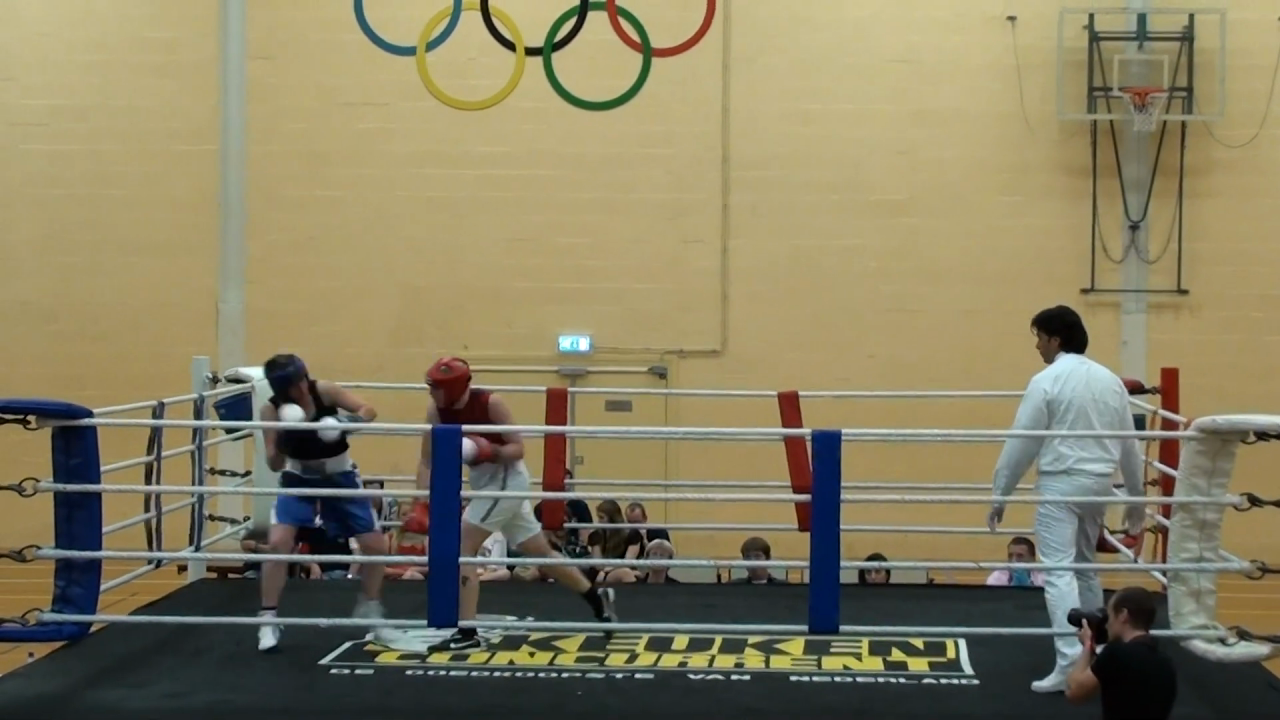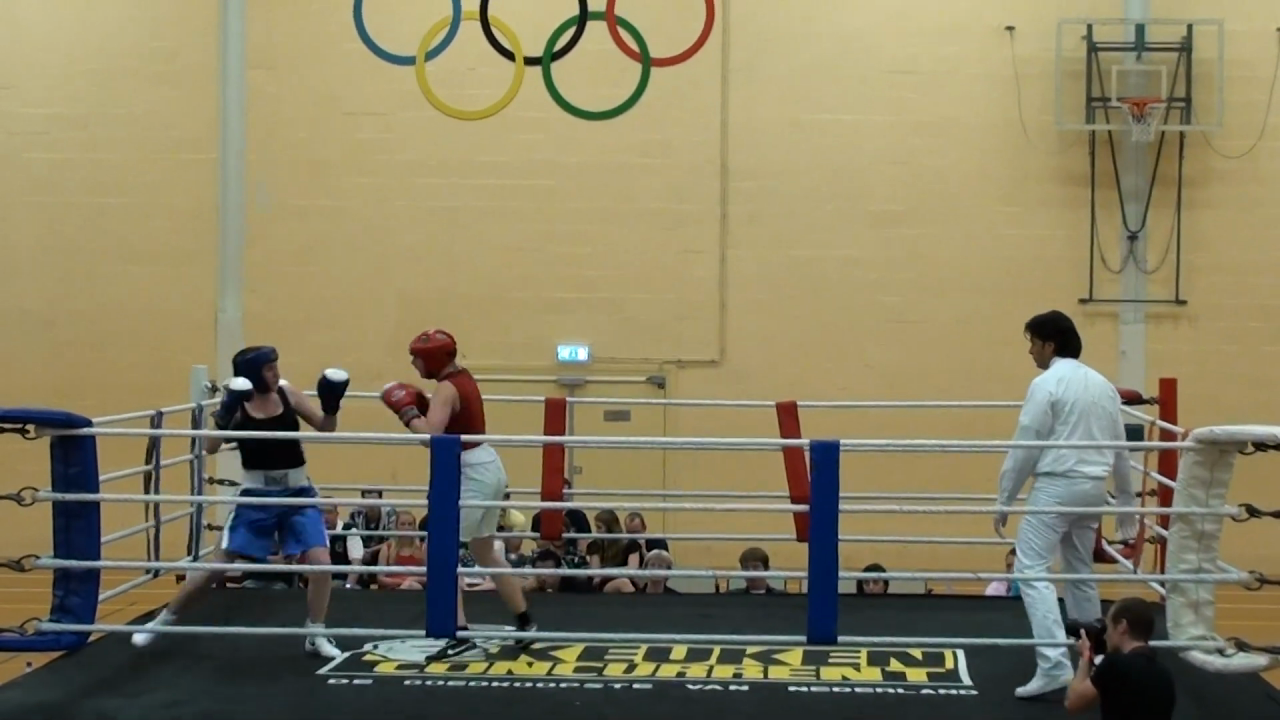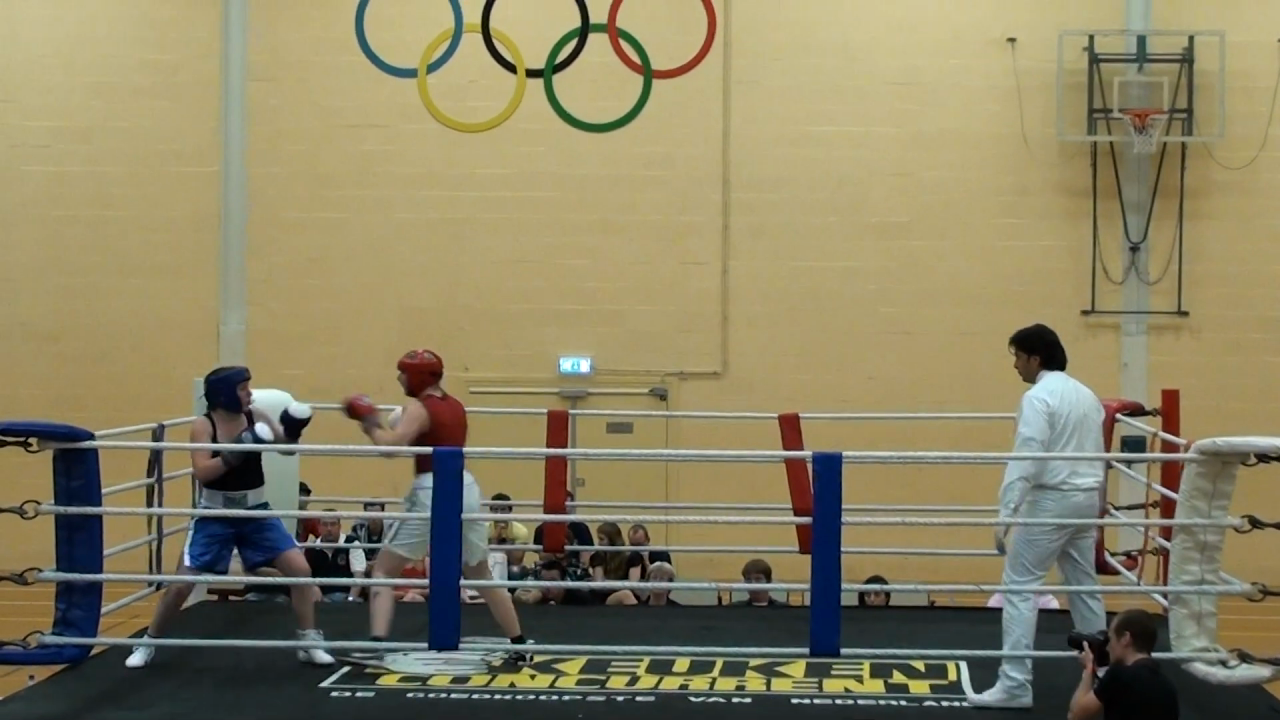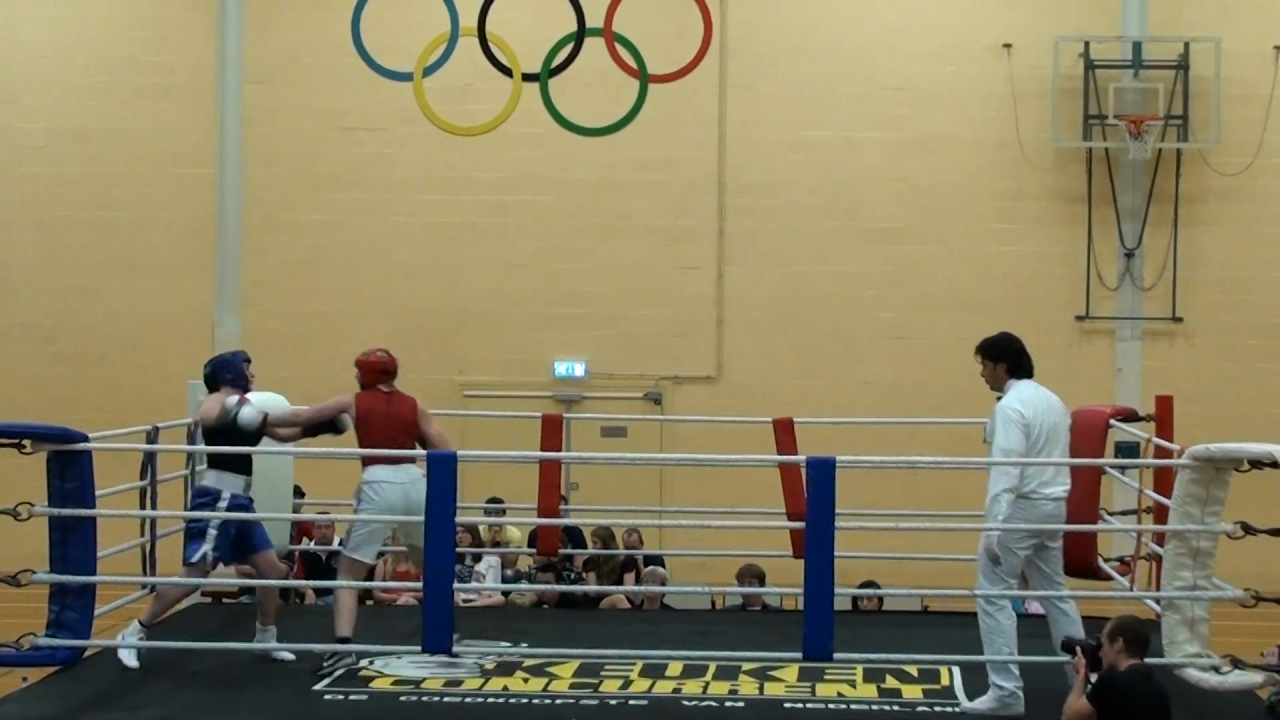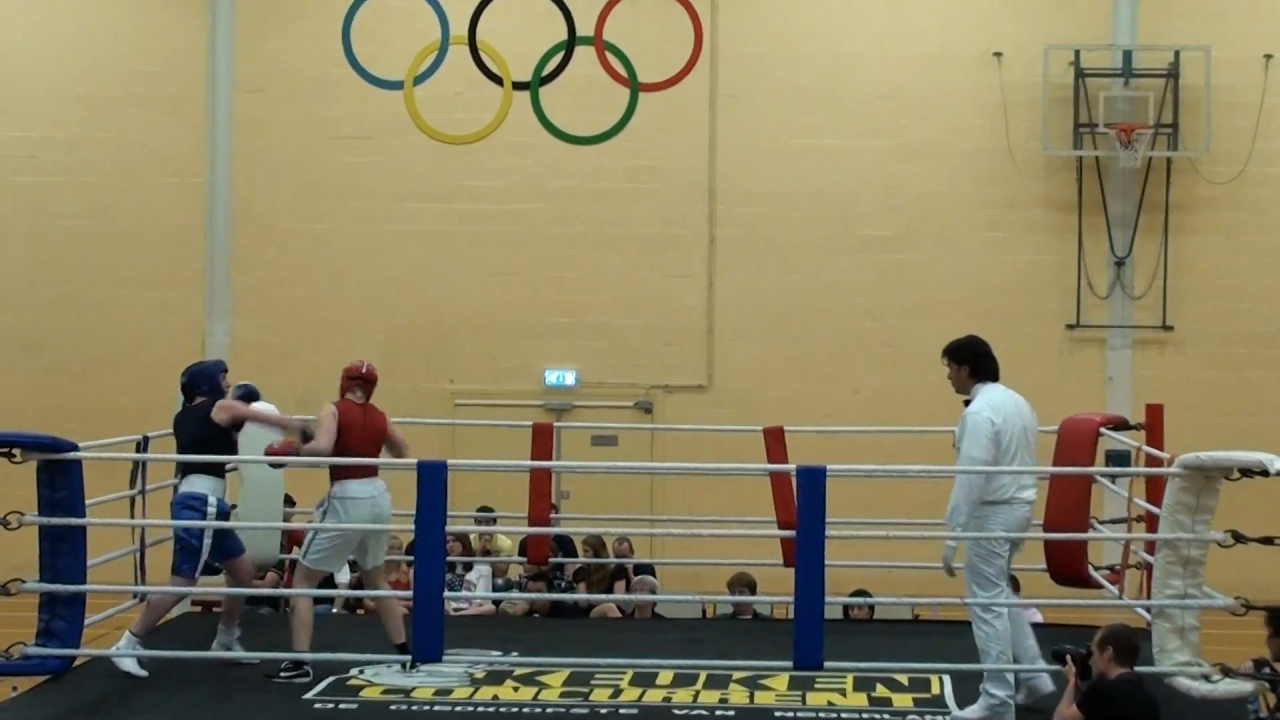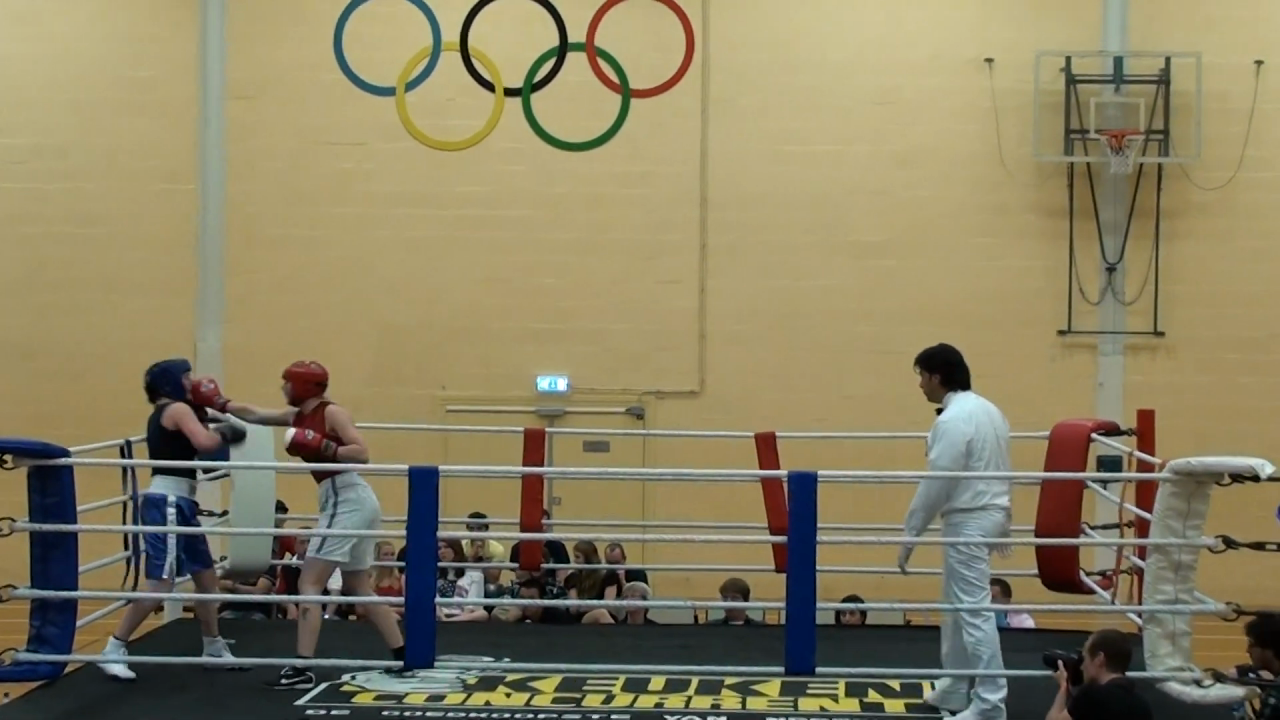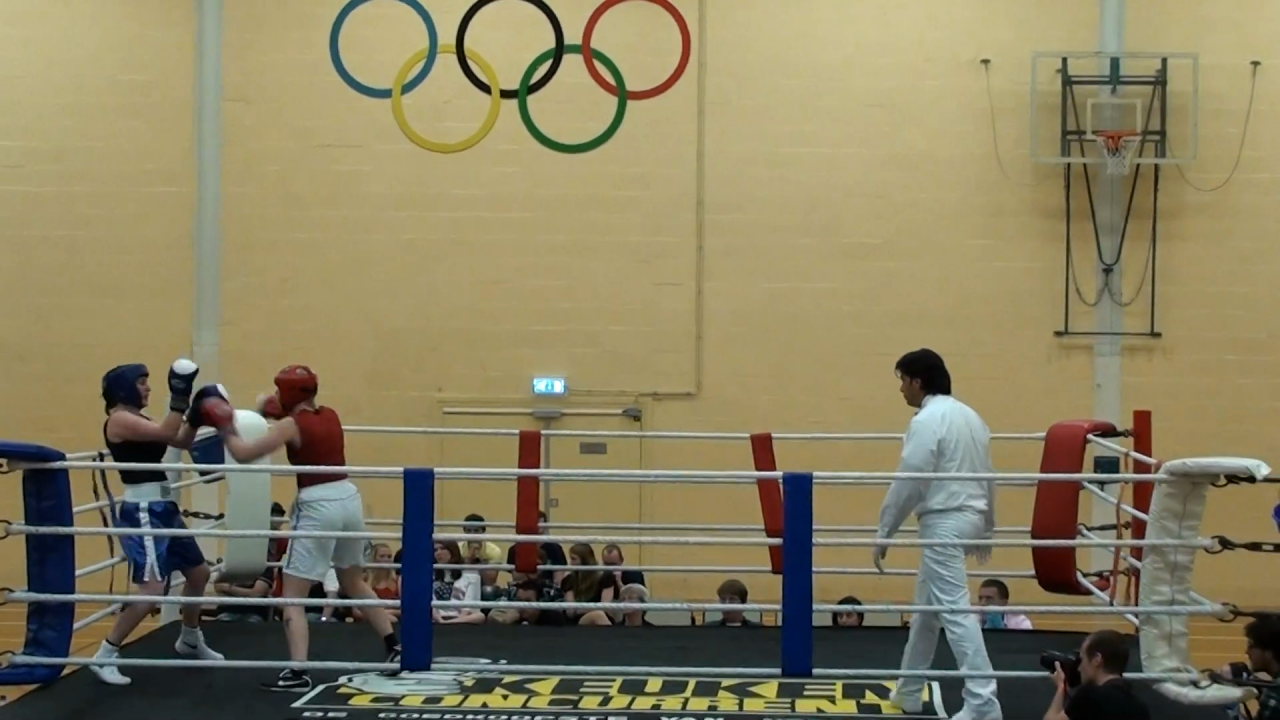
dt=0.2s
person 1, frame 1
left shoulder: (1046, 381)
right shoulder: (1111, 381)
left elbow: (1021, 443)
right elbow: (1130, 445)
left wrist: (1000, 494)
right wrist: (1136, 496)
left hip: (1060, 485)
right hip: (1098, 484)
left knee: (1058, 573)
right knee: (1084, 567)
left ankle: (1072, 664)
person 1, frame 2
left shoulder: (1047, 384)
right shoulder: (1104, 386)
left elbow: (1025, 447)
right elbow: (1119, 449)
left wrist: (1004, 500)
right wrist: (1126, 500)
left hip: (1056, 488)
right hip: (1093, 489)
left knee: (1032, 572)
right knee: (1081, 574)
left ankle: (1054, 664)
person 1, frame 3
left shoulder: (1039, 396)
right shoulder: (1088, 396)
left elbow: (1026, 459)
right elbow: (1097, 457)
left wrist: (1005, 514)
right wrist: (1096, 511)
left hip: (1052, 500)
right hip: (1084, 500)
left knee: (1020, 586)
right knee: (1084, 588)
left ankle: (1015, 684)
person 1, frame 4
left shoulder: (1010, 406)
right shoulder: (1053, 402)
left elbow: (1006, 471)
left wrist: (993, 527)
left hip: (1022, 510)
right hip: (1053, 507)
left knee: (993, 595)
right knee: (1055, 593)
person 1, frame 5
left shoulder: (980, 412)
right shoulder: (1018, 403)
left elbow: (970, 479)
left wrist: (953, 536)
left hip: (994, 514)
right hip: (1020, 509)
left knee: (987, 604)
right knee: (1001, 597)
right ankle: (1036, 676)
person 1, frame 6
left shoulder: (952, 421)
right shoulder: (990, 411)
left elbow: (935, 486)
right elbow: (1002, 471)
left wrist: (910, 537)
right wrist: (1002, 520)
left hip: (968, 521)
right hip: (991, 515)
left knee: (973, 611)
right knee: (959, 604)
right ankle: (954, 687)
person 1, frame 7
left shoulder: (927, 421)
right shoulder: (970, 416)
left elbow: (907, 485)
right elbow: (986, 478)
left wrist: (884, 534)
right wrist: (987, 527)
left hip: (944, 522)
right hip: (968, 518)
left knee: (954, 612)
right knee: (927, 606)
right ankle: (909, 689)
person 2, frame 1
left shoulder: (492, 403)
right shoulder: (436, 408)
left elbow: (517, 449)
right elbow: (426, 460)
left wrist: (490, 451)
left hip: (505, 479)
right hip: (485, 480)
left knee: (461, 550)
right knee: (540, 553)
left ankle: (467, 633)
right ankle: (596, 597)
person 2, frame 2
left shoulder: (447, 388)
right shoulder: (462, 378)
left elbow: (429, 439)
left wrist: (406, 411)
right wrist: (420, 405)
left hip: (472, 475)
right hip: (486, 469)
right knee: (486, 553)
left ankle: (460, 635)
right ankle: (525, 623)
person 2, frame 3
left shoulder: (417, 408)
right shoulder: (456, 406)
left elbow: (392, 445)
left wrist: (368, 419)
left hip: (433, 495)
right hip: (467, 493)
left knee: (382, 571)
right knee: (482, 578)
left ankle: (376, 645)
right ankle: (519, 647)
person 2, frame 4
left shoulder: (355, 401)
right shoulder: (414, 405)
left elbow: (302, 418)
right elbow: (443, 450)
left wrist: (263, 419)
left hip: (378, 490)
right hip: (417, 486)
left knee: (348, 577)
left ankle: (343, 647)
person 2, frame 5
left shoulder: (333, 411)
right shoulder: (380, 417)
left elbow: (322, 447)
right elbow: (403, 451)
left wrist: (292, 450)
left hip: (346, 504)
right hip: (377, 500)
left knee: (302, 583)
right knee: (375, 582)
left ankle: (300, 664)
right ankle: (405, 652)
person 2, frame 6
left shoulder: (332, 412)
right shoulder: (301, 415)
left elbow: (362, 454)
right elbow: (258, 414)
left wrist: (323, 447)
right wrist: (219, 403)
left hip: (348, 500)
right hip: (356, 502)
left knee: (310, 585)
right knee: (359, 589)
left ankle: (302, 669)
right ankle: (404, 657)
person 2, frame 7
left shoulder: (290, 426)
right shoulder: (329, 414)
left elbow: (243, 455)
left wrist: (225, 425)
left hip: (318, 509)
right hip: (348, 501)
left knee: (292, 597)
right knee: (353, 583)
left ankle: (298, 673)
right ankle: (395, 646)
person 3, frame 1
left shoulder: (323, 390)
right shoulder: (271, 409)
left elbow: (369, 412)
right elbow: (274, 465)
right wrist: (280, 443)
left hip: (339, 476)
right hip: (298, 479)
left knee: (375, 545)
right knee: (278, 542)
left ankle: (369, 613)
right ankle: (269, 621)
person 3, frame 2
left shoulder: (287, 393)
right shoulder: (235, 402)
left elbow: (326, 428)
right elbow: (211, 448)
left wrist: (331, 403)
right wrist: (225, 417)
left hip: (298, 493)
right hip: (257, 495)
left knee: (320, 563)
right knee: (215, 567)
left ankle: (316, 635)
right ankle: (164, 621)
person 3, frame 3
left shoulder: (256, 416)
right shoulder: (203, 425)
left elbow: (287, 443)
right elbow: (202, 473)
left wrist: (292, 428)
right wrist: (236, 452)
left hip: (255, 510)
right hip: (215, 515)
left knee: (299, 568)
right knee: (181, 583)
left ankle: (309, 642)
right ankle: (148, 643)
person 3, frame 4
left shoulder: (245, 406)
right shoulder: (217, 401)
left elbow: (281, 435)
right elbow: (205, 417)
left wrist: (316, 427)
right wrist: (233, 413)
left hip: (238, 501)
right hip: (216, 498)
left knee: (272, 568)
right knee: (193, 576)
left ankle: (266, 638)
right ankle: (134, 633)
person 3, frame 5
left shoulder: (183, 417)
right shoulder: (223, 409)
right elbow: (268, 418)
right wrist: (301, 430)
left hip: (199, 501)
right hip: (202, 502)
left knee: (244, 569)
right knee: (181, 584)
left ankle: (226, 641)
right ankle: (127, 646)
person 3, frame 6
left shoulder: (162, 415)
right shoulder: (177, 410)
left elbow: (188, 444)
right elbow: (205, 444)
left wrist: (200, 413)
right wrist: (225, 433)
left hip: (178, 504)
right hip: (167, 504)
left knee: (207, 578)
right knee: (160, 585)
left ankle: (214, 649)
right ankle: (113, 651)
person 3, frame 7
left shoulder: (136, 420)
right shoulder: (119, 420)
left elbow: (183, 440)
right elbow: (165, 434)
left wrist: (189, 403)
right wrist: (179, 400)
left hip: (163, 507)
right hip: (142, 512)
left knee: (199, 573)
right knee: (150, 590)
left ankle: (190, 641)
right ankle: (104, 657)
